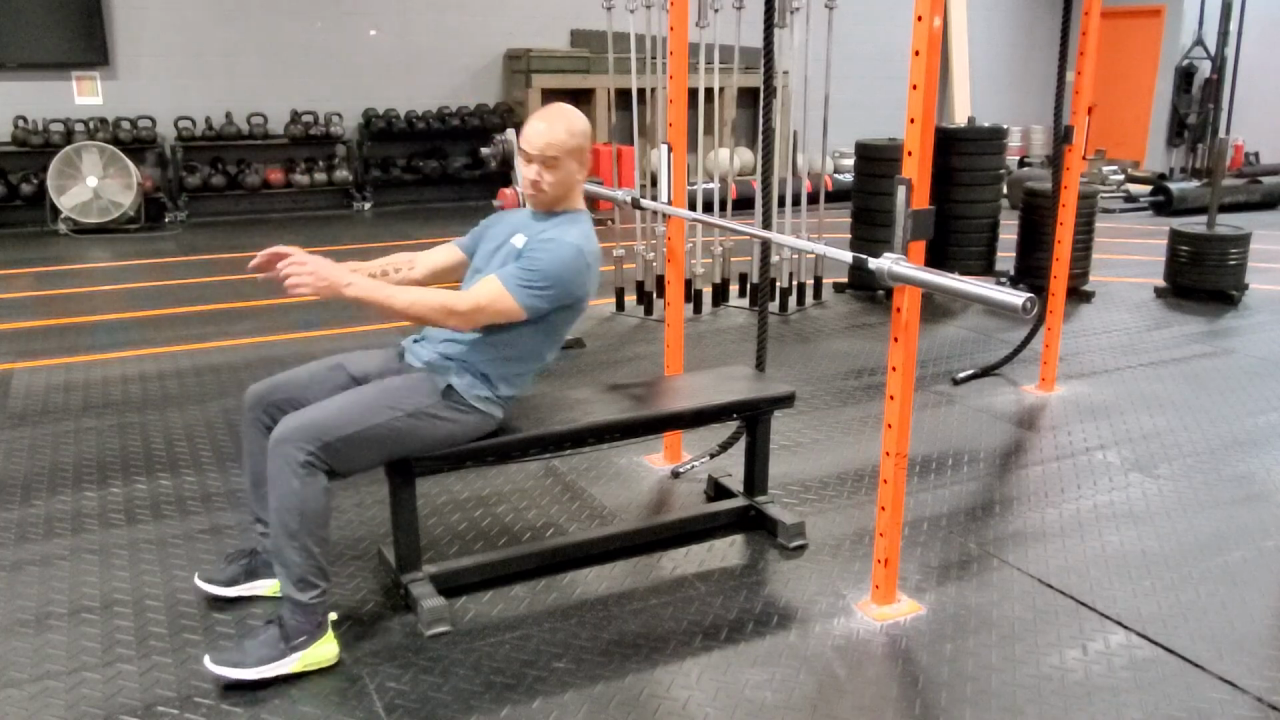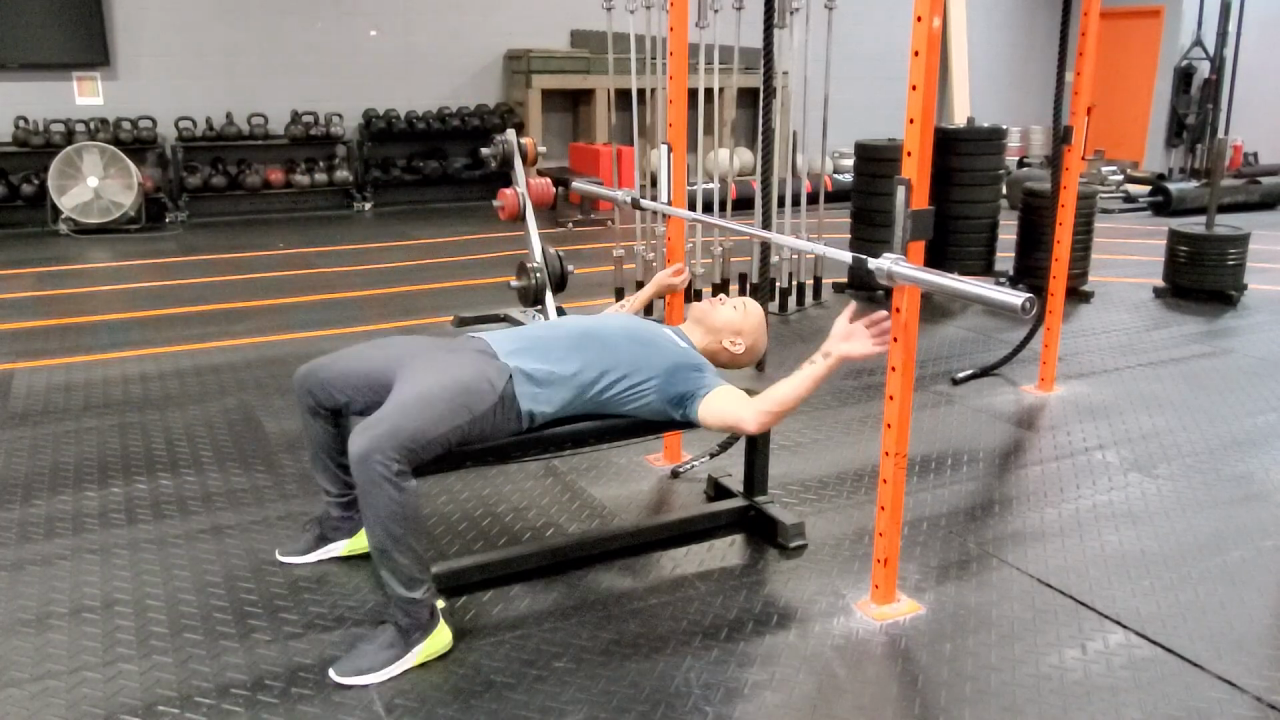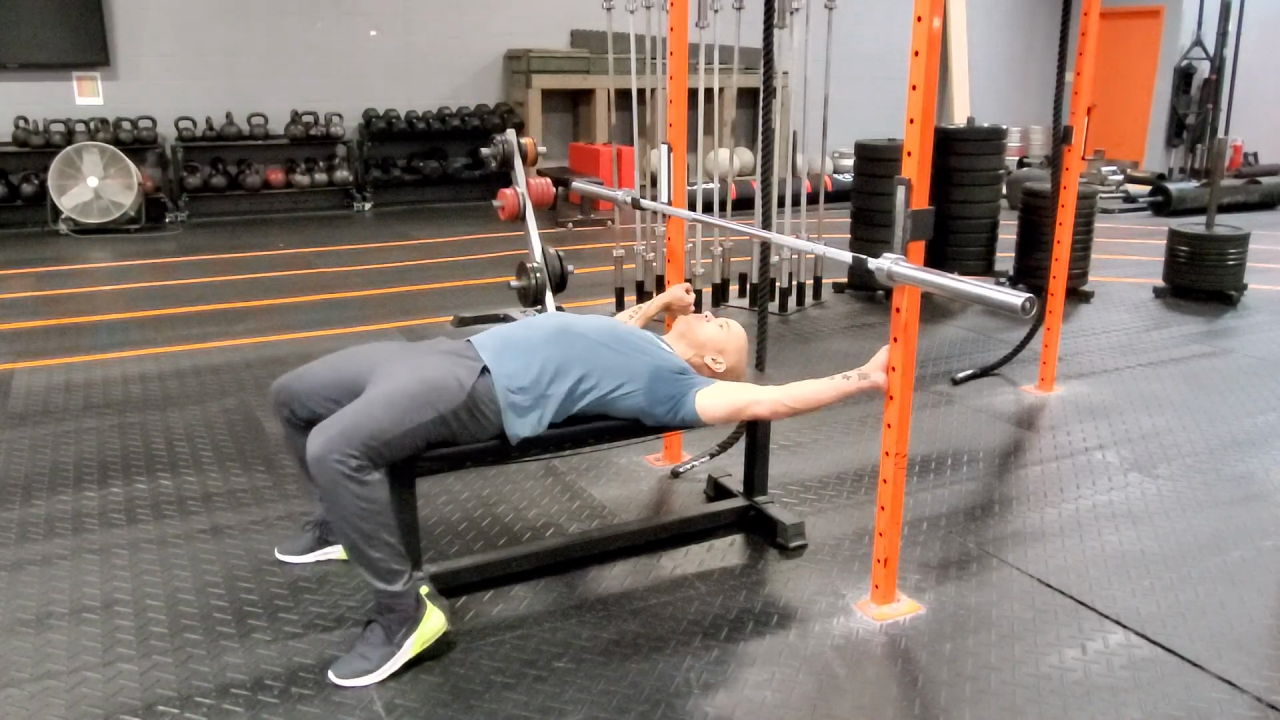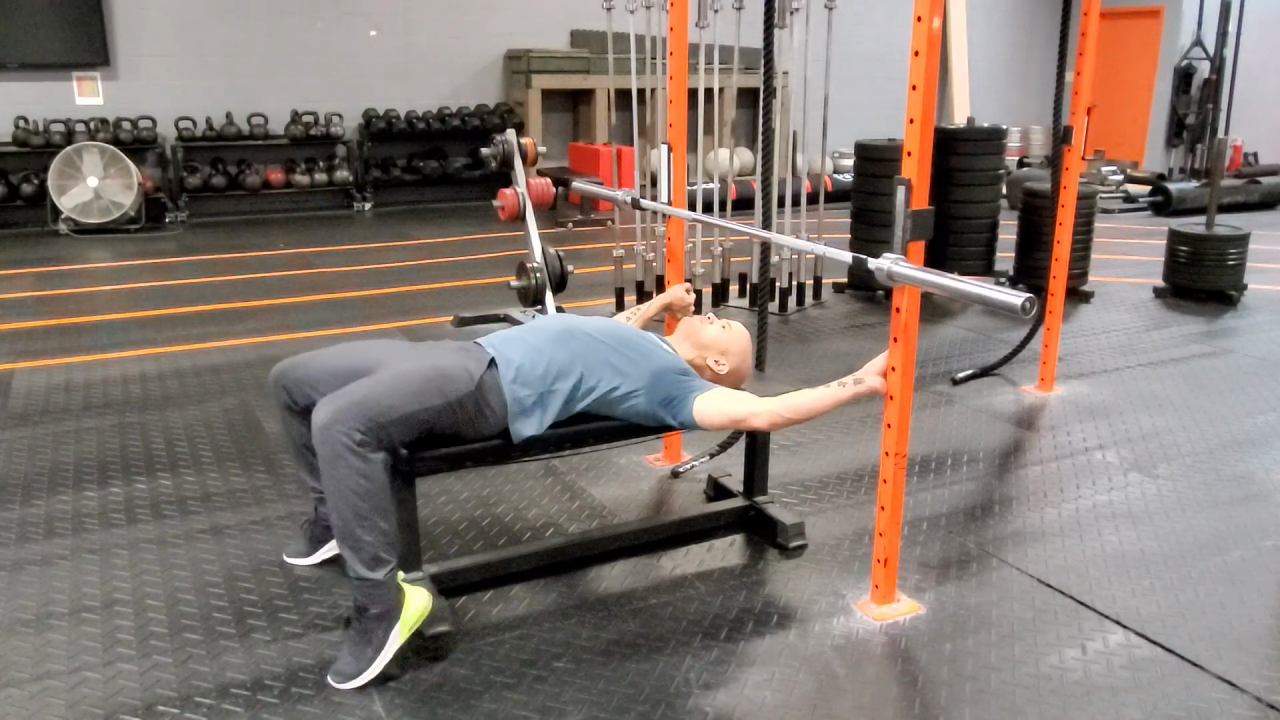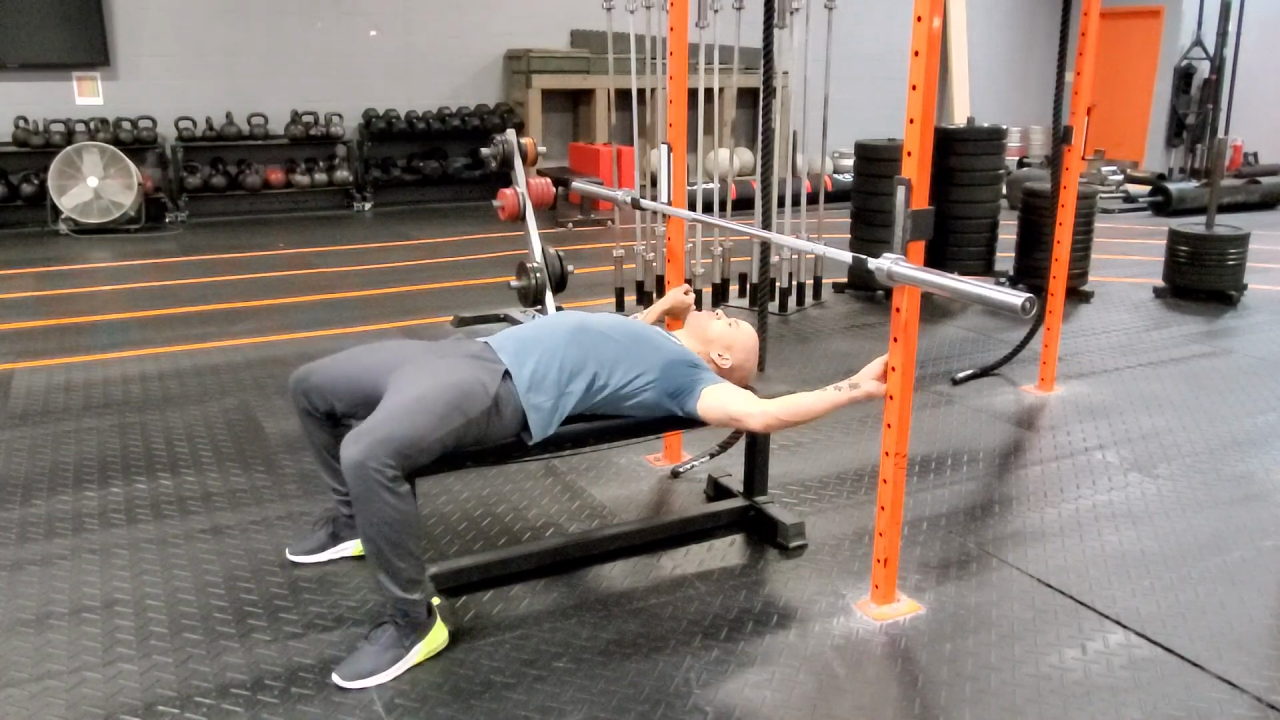
dt=1s
person 1, frame 1
left shoulder: (568, 249)
right shoulder: (512, 220)
left elbow: (463, 311)
right elbow: (424, 267)
left wrist: (346, 284)
right wrist: (328, 267)
left hip: (459, 395)
right hip: (417, 359)
left knee: (297, 442)
right knee: (266, 402)
left ankle: (305, 627)
right ankle: (275, 550)
person 1, frame 2
left shoulder: (689, 374)
right shoulder: (654, 332)
left elbow: (749, 418)
left wrist: (831, 353)
right wrist: (650, 288)
left hip: (503, 388)
right hip: (475, 346)
left knee: (374, 449)
right knee: (315, 383)
left ankle: (416, 621)
right ankle: (345, 519)
person 1, frame 3
left shoulder: (674, 384)
right shoulder: (648, 347)
left elbow: (765, 401)
left wrist: (867, 376)
right wrist: (662, 300)
left hip: (481, 390)
left knee: (334, 447)
right knee: (293, 397)
left ankle: (404, 611)
right ankle: (345, 525)
person 1, frame 4
left shoulder: (676, 385)
right shoulder: (649, 347)
left elbow: (761, 413)
left wrist: (862, 381)
right wrist: (663, 300)
left hip: (489, 387)
right hip: (460, 352)
left knee: (339, 421)
right knee: (292, 382)
left ankle: (385, 603)
right ankle: (335, 518)
person 1, frame 5
left shoulder: (688, 376)
right shoulder: (659, 343)
left elbow: (759, 414)
left wrist: (860, 385)
right wrist: (665, 303)
left hip: (498, 390)
right hip: (470, 351)
left knee: (369, 454)
right knee: (312, 387)
left ankle: (413, 621)
right ankle: (355, 518)
